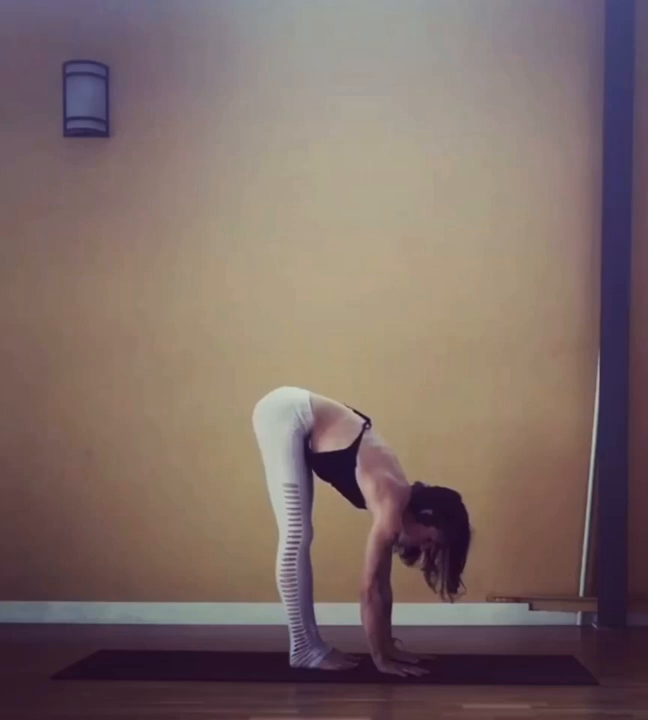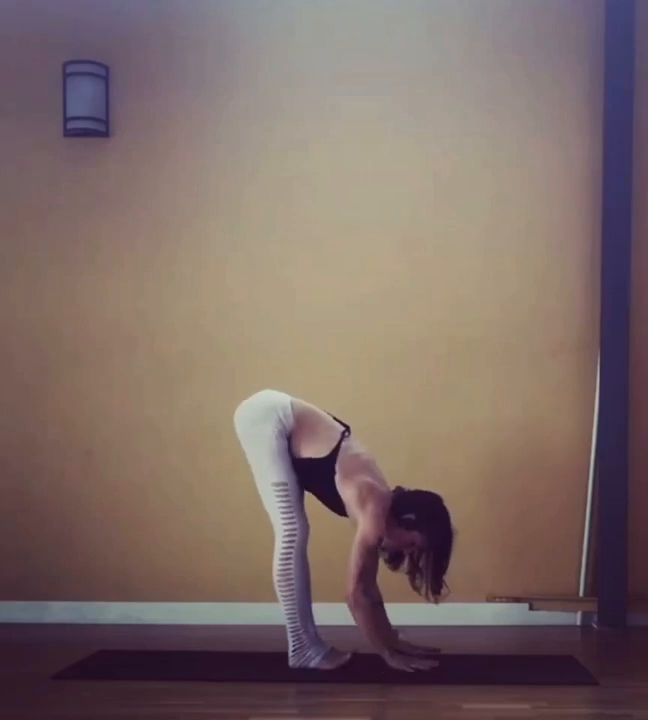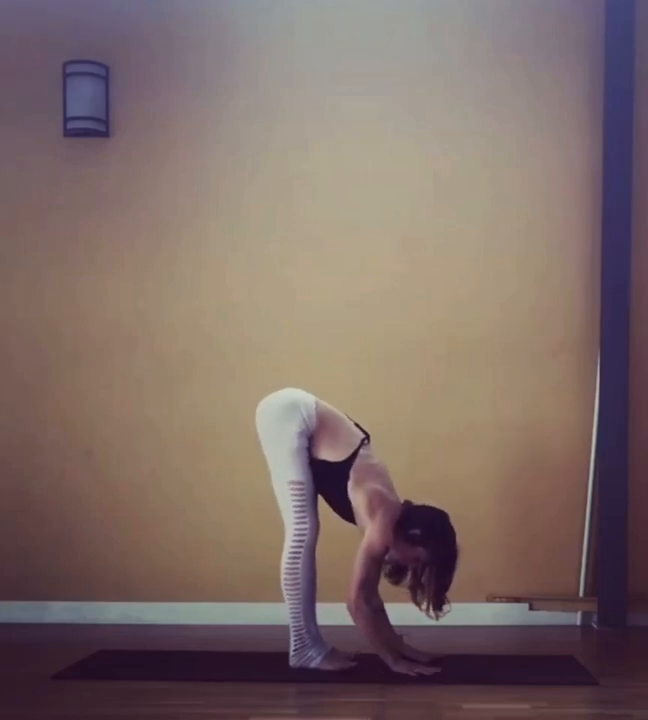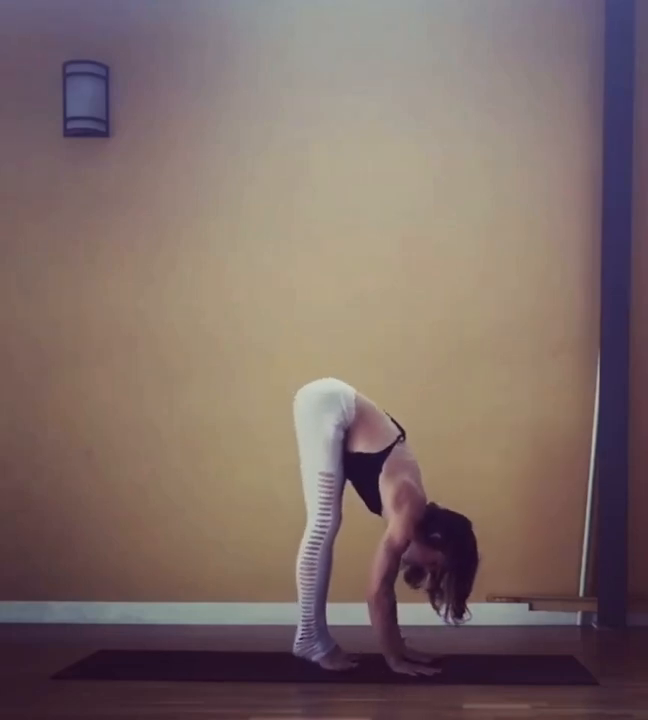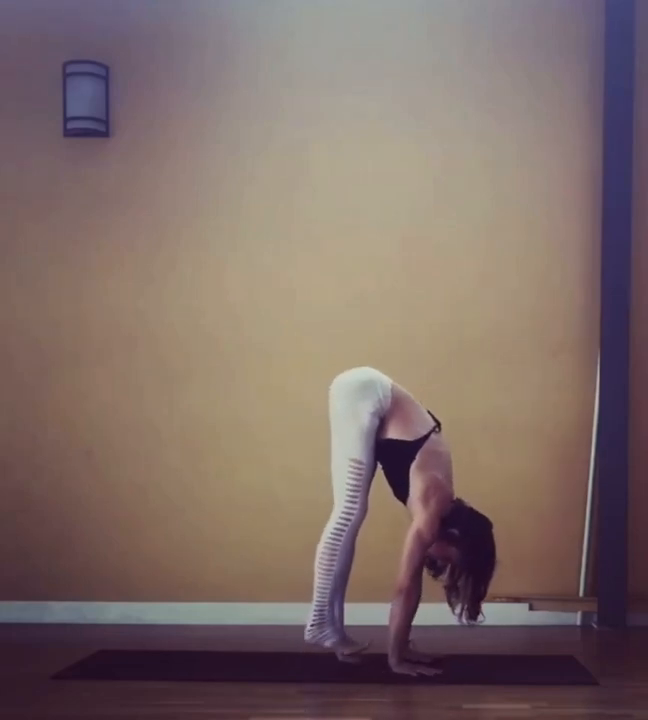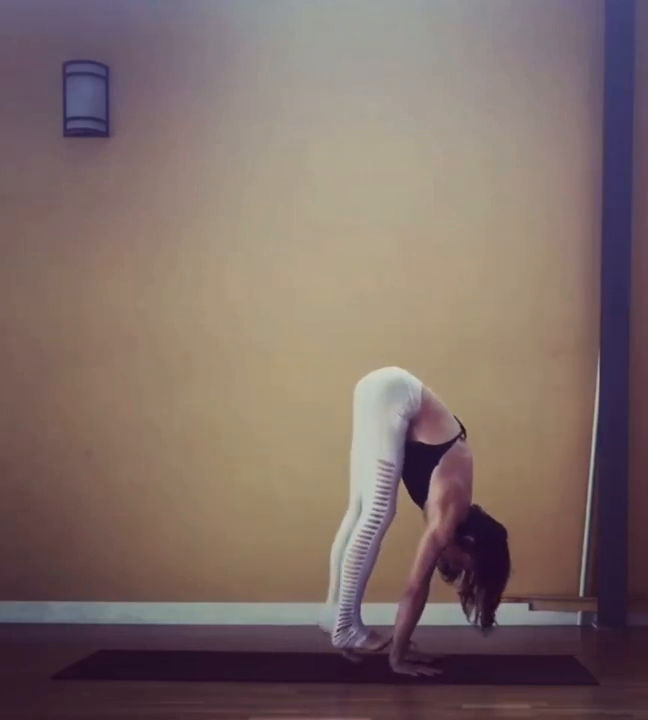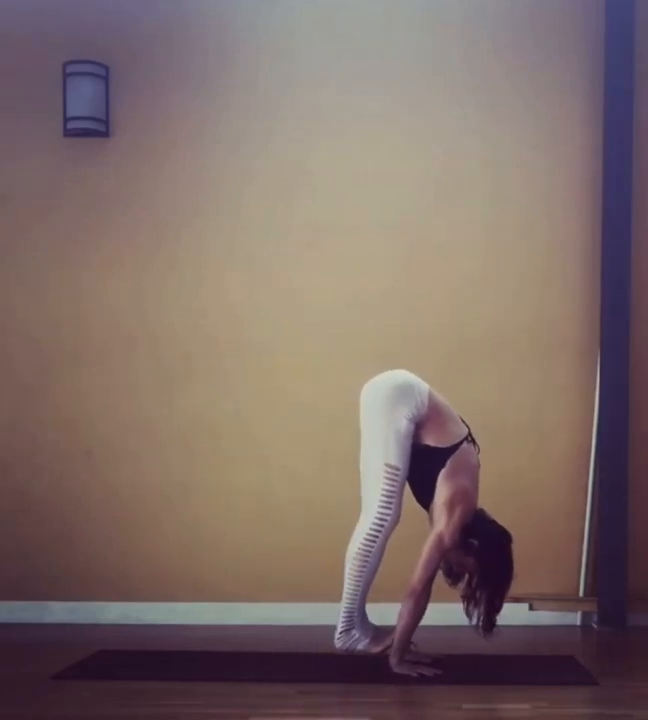
dt=0.7s
person 1, frame 1
left shoulder: (398, 502)
right shoulder: (393, 509)
left elbow: (382, 584)
right elbow: (370, 590)
left wrist: (386, 647)
right wrist: (380, 658)
left hip: (297, 415)
right hip: (285, 412)
left knee: (300, 536)
right knee: (296, 536)
left ankle: (311, 644)
right ankle: (304, 649)
person 1, frame 2
left shoulder: (379, 507)
right shoulder: (376, 515)
left elbow: (368, 588)
right elbow: (356, 593)
left wrist: (394, 642)
right wrist: (389, 654)
left hip: (279, 418)
right hip: (266, 416)
left knee: (296, 535)
right knee: (290, 535)
left ankle: (309, 643)
right ankle: (302, 649)
person 1, frame 3
left shoulder: (388, 518)
right shoulder: (383, 525)
left elbow: (369, 596)
right elbow: (357, 600)
left wrist: (397, 646)
right wrist: (393, 658)
left hip: (297, 415)
right hip: (288, 413)
left knee: (305, 535)
right knee: (302, 534)
left ankle: (311, 644)
right ankle: (304, 649)
person 1, frame 4
left shoulder: (414, 516)
right shoulder: (406, 521)
left elbow: (384, 590)
right elbow: (378, 594)
left wrist: (397, 648)
right wrist: (393, 658)
left hip: (335, 405)
right hip: (327, 404)
left knee: (326, 526)
right knee: (323, 525)
left ankle: (318, 638)
right ankle: (310, 640)
person 1, frame 5
left shoulder: (439, 509)
right shoulder: (431, 516)
left elbow: (411, 579)
right elbow: (406, 588)
left wrist: (401, 648)
right wrist: (396, 657)
left hip: (369, 395)
right hip: (364, 393)
left knee: (349, 515)
right knee: (350, 514)
left ankle: (333, 627)
right ankle: (321, 624)
person 1, frame 6
left shoulder: (451, 513)
right shoulder: (447, 521)
left elbow: (418, 585)
right elbow: (415, 588)
right wrist: (397, 657)
left hip: (388, 393)
left knee: (362, 511)
right knee: (377, 516)
left ankle: (335, 613)
right ankle: (345, 626)
person 1, frame 7
left shoulder: (458, 514)
right shoulder: (452, 524)
right elbow: (417, 589)
right wrist: (398, 658)
left knee: (375, 518)
right knee: (382, 519)
left ankle: (355, 622)
right ankle: (348, 630)
